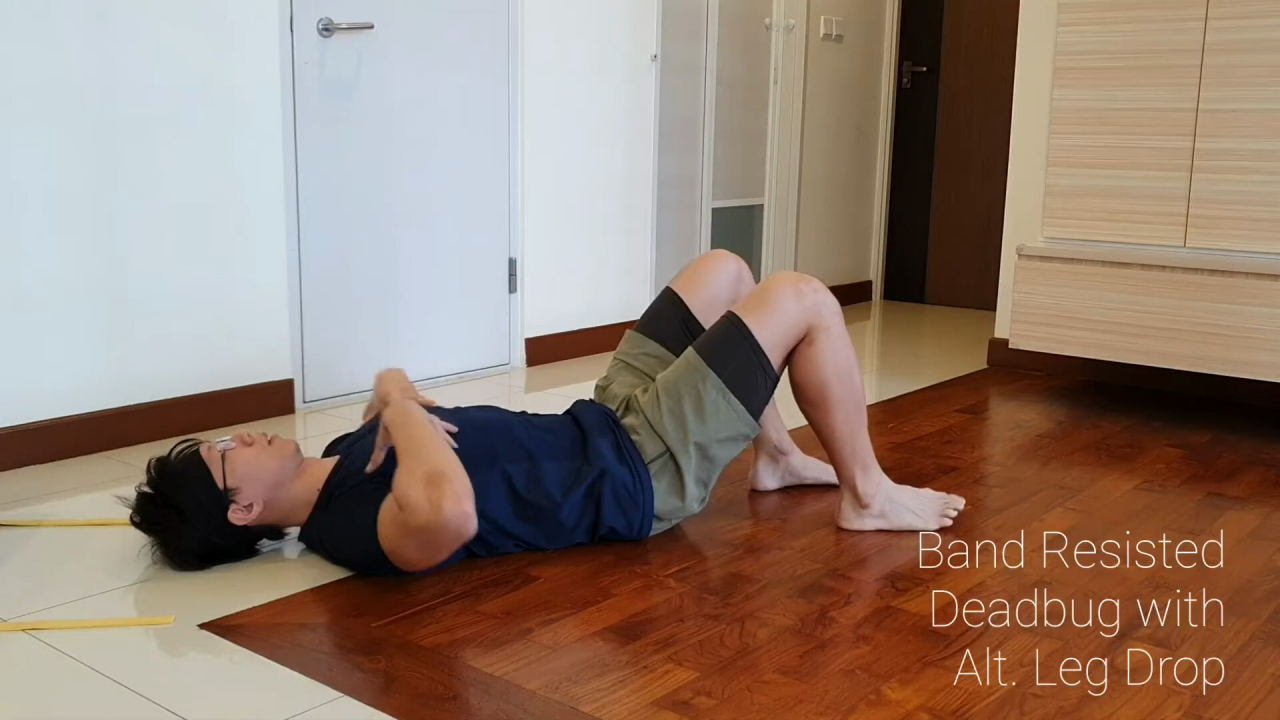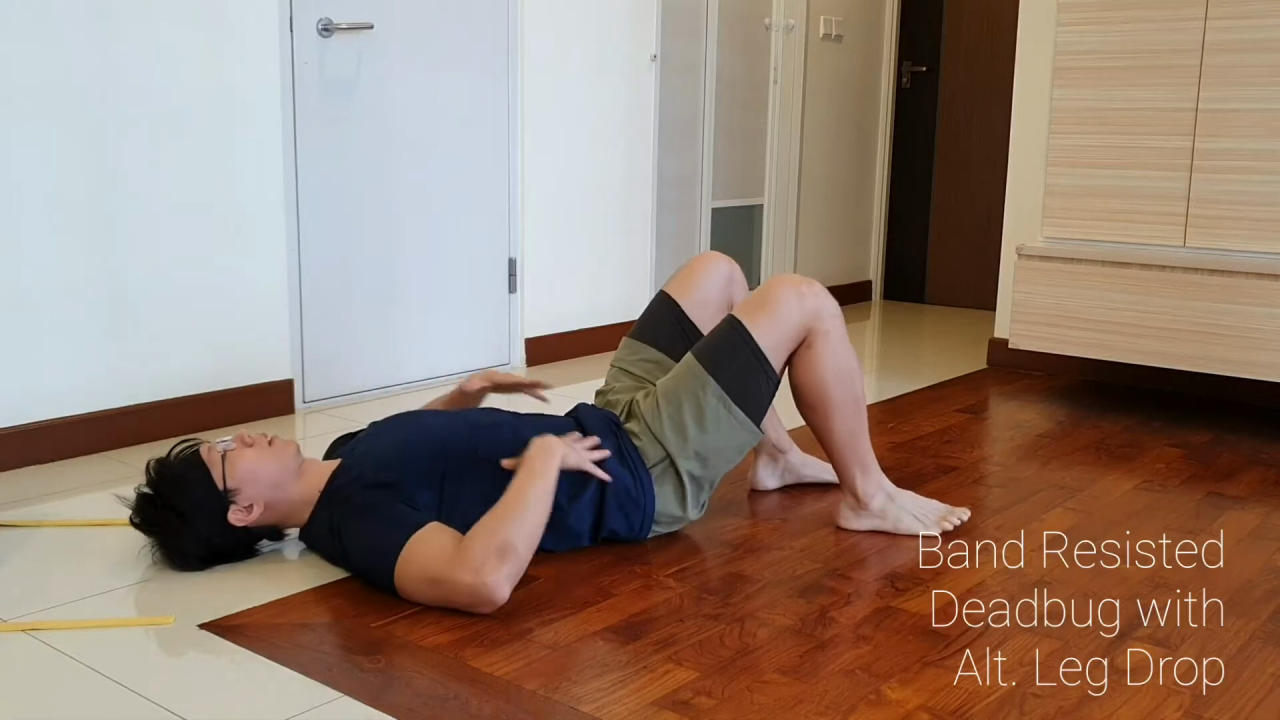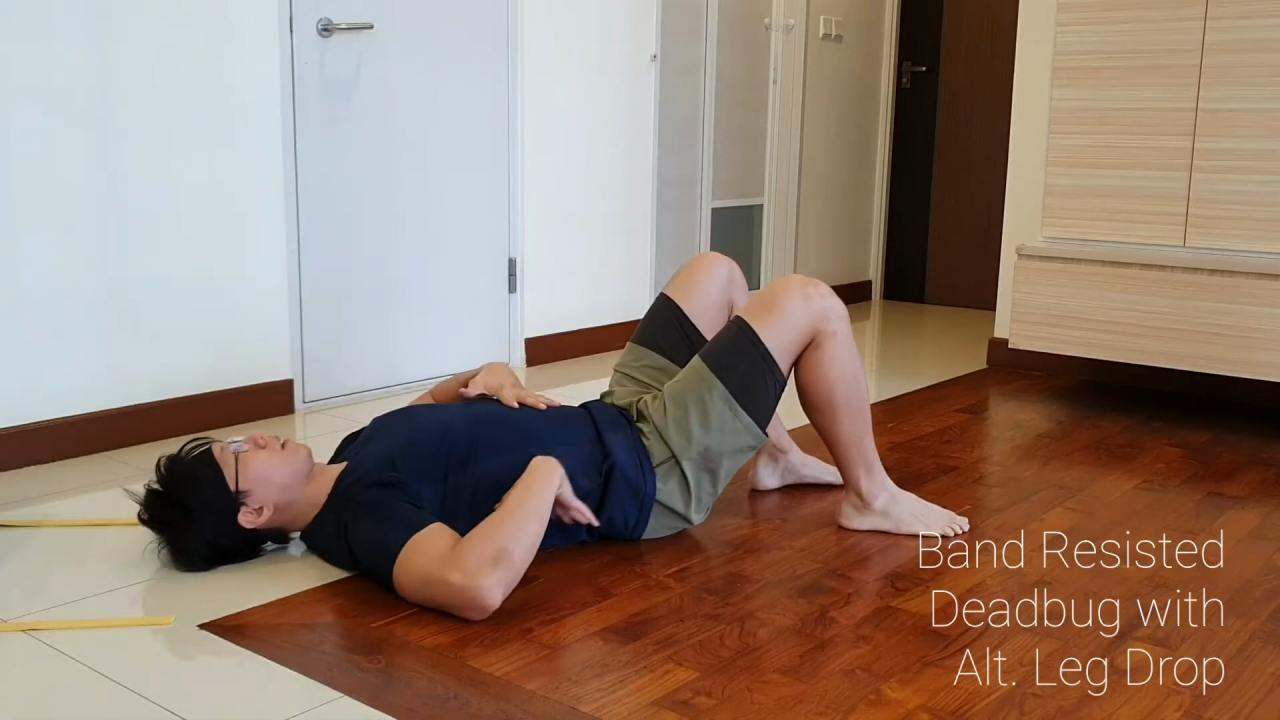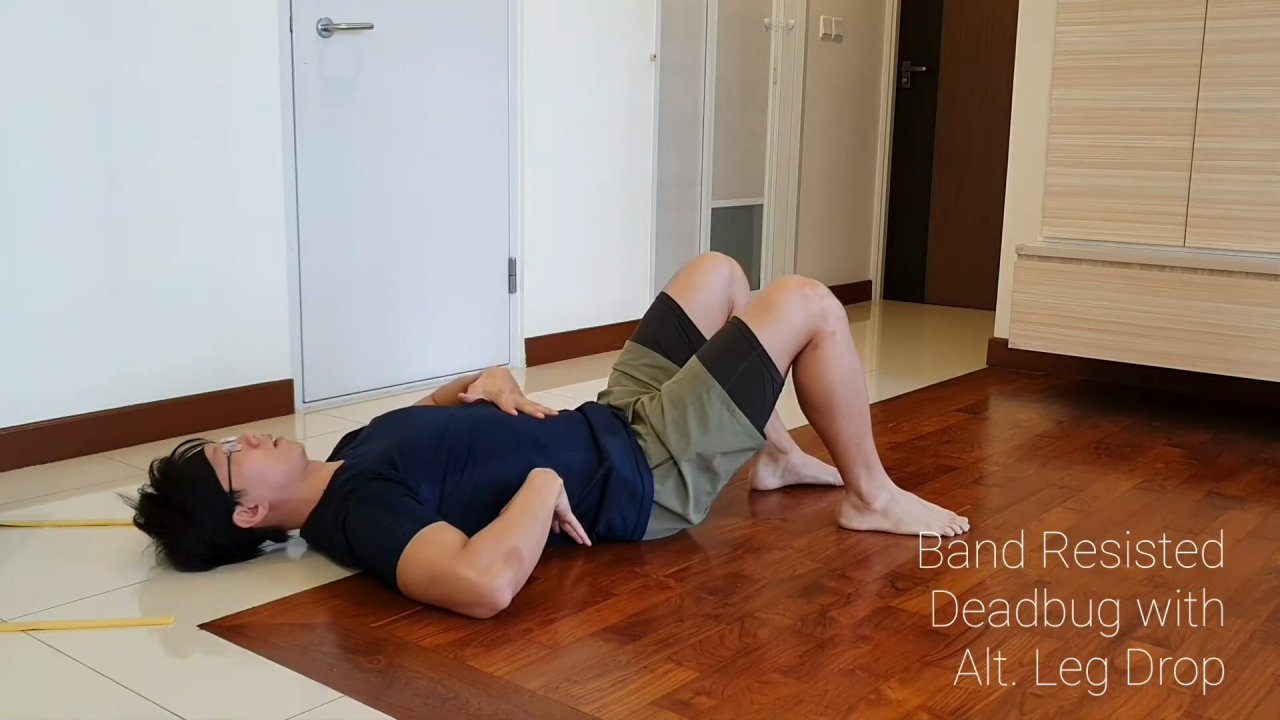
dt=0.5s
person 1, frame 1
left shoulder: (342, 464)
right shoulder: (357, 523)
left elbow: (401, 420)
right elbow: (451, 512)
left wrist: (393, 399)
right wrist: (398, 407)
left hip: (603, 421)
right hip: (642, 472)
left knee: (724, 270)
right knee: (803, 299)
left ankle: (777, 456)
right ankle: (868, 495)
person 1, frame 2
left shoulder: (345, 458)
right shoulder: (354, 522)
right elbow: (484, 579)
left wrist: (467, 390)
right wrist: (544, 458)
left hip: (608, 422)
right hip: (643, 469)
left knee: (717, 271)
right knee: (802, 300)
left ankle: (776, 456)
right ankle: (869, 497)
person 1, frame 3
left shoulder: (354, 456)
right shoulder: (362, 519)
left elbow: (423, 420)
right elbow: (475, 585)
left wrist: (482, 377)
right wrist: (543, 475)
left hip: (614, 419)
right hip: (650, 471)
left knee: (716, 272)
right knee: (811, 301)
left ankle: (777, 455)
right ankle: (872, 496)
person 1, frame 4
left shoulder: (353, 453)
right shoulder: (358, 510)
right elbow: (484, 586)
left wrist: (486, 383)
right wrist: (544, 480)
left hip: (612, 420)
right hip: (648, 471)
left knee: (718, 271)
right knee: (809, 302)
left ankle: (777, 455)
right ankle: (871, 495)
